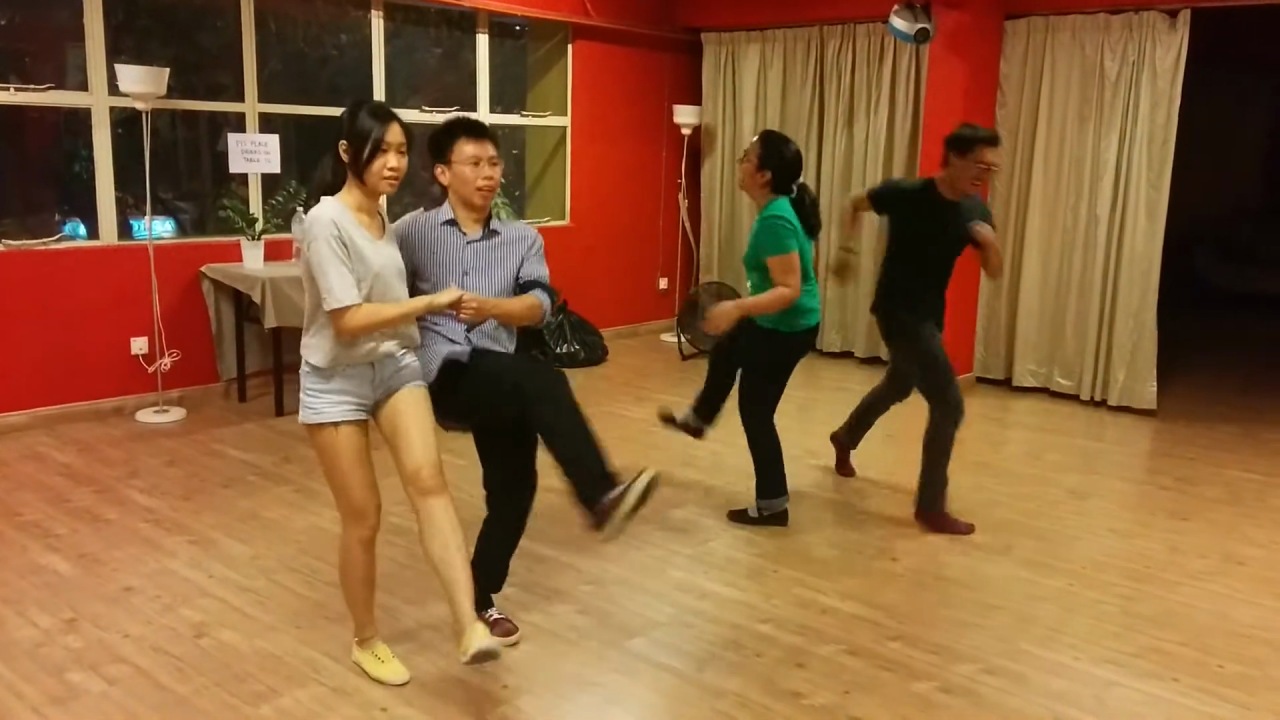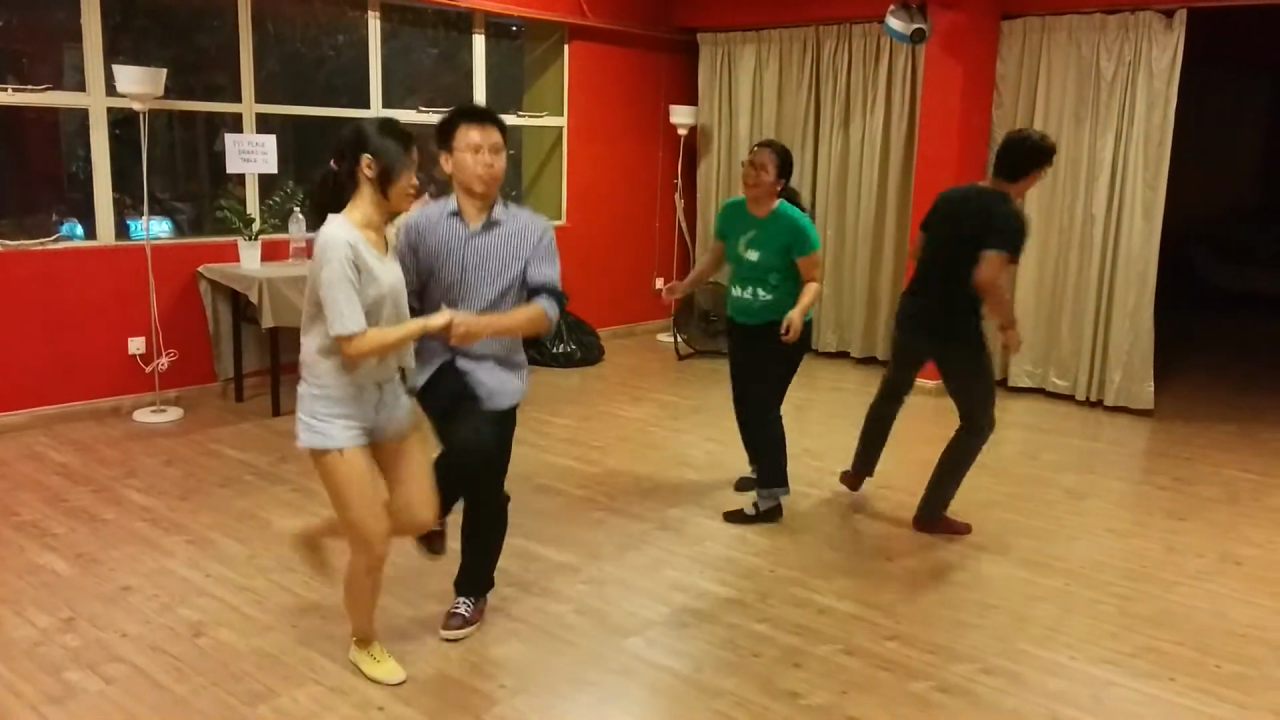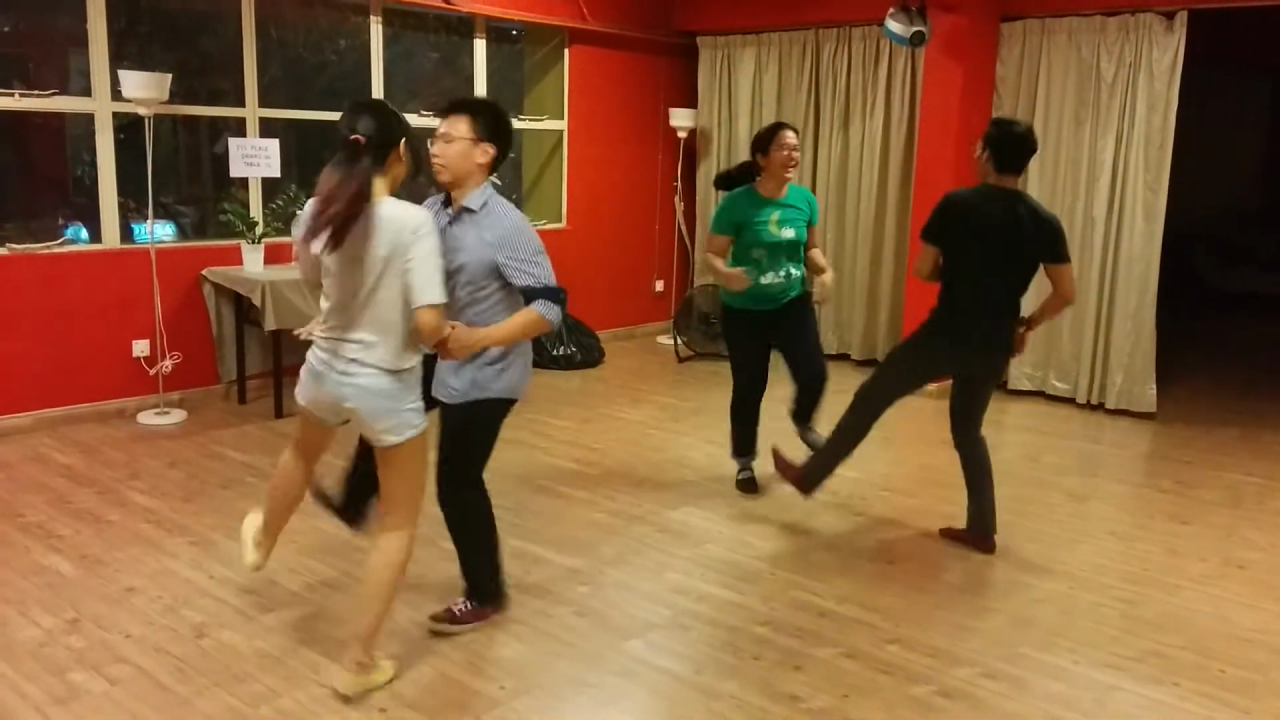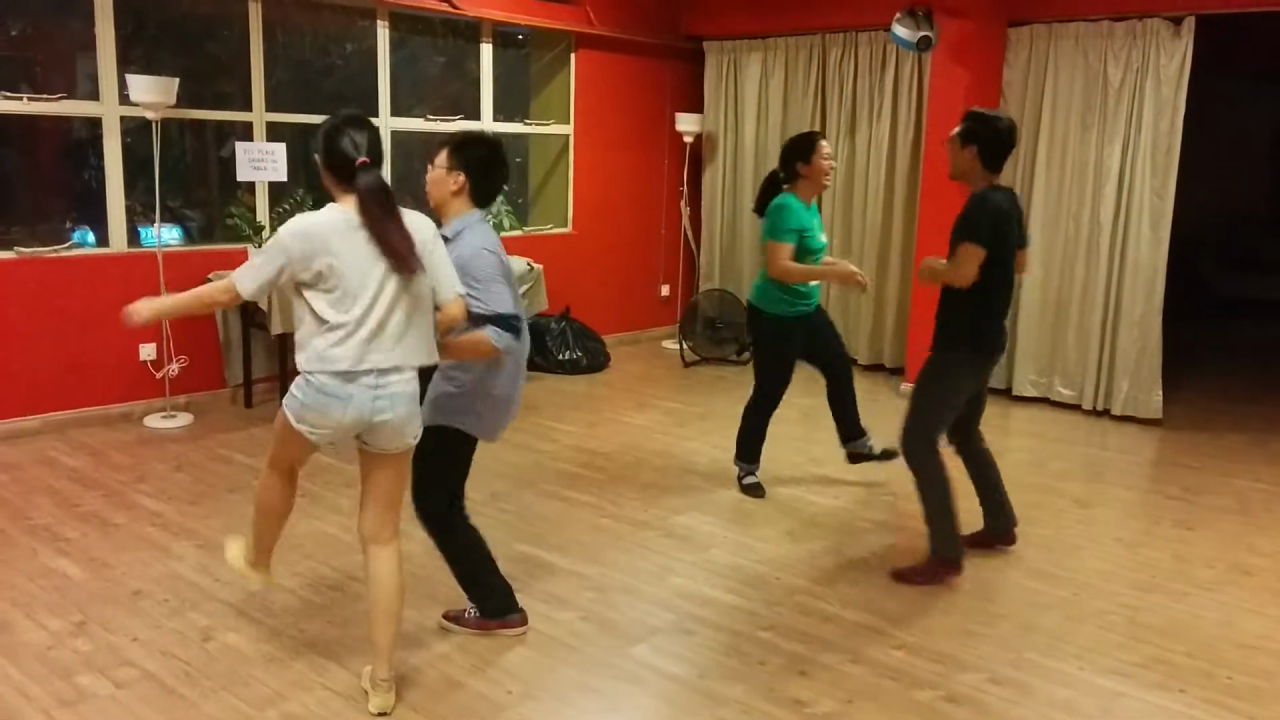
dt=0.3s
person 1, frame 1
left shoulder: (384, 218)
right shoulder: (326, 222)
right elbow: (347, 320)
right wrist: (430, 302)
left hip: (396, 365)
right hip: (334, 380)
left knee: (426, 478)
right knee: (362, 518)
left ankle: (468, 625)
right ankle: (365, 639)
person 1, frame 2
left shoulder: (377, 236)
right shoulder: (336, 243)
right elbow: (352, 346)
right wrist: (428, 324)
left hip: (387, 394)
right hip: (334, 406)
left knee: (418, 515)
right knee: (372, 539)
left ankle: (318, 533)
right ankle: (363, 642)
person 1, frame 3
left shoulder: (319, 212)
right shoulder: (413, 222)
right elbow: (428, 323)
right wrist: (445, 332)
left hip: (324, 368)
right hip: (385, 385)
left knee: (303, 451)
right knee: (398, 526)
left ankle: (264, 535)
right ankle: (360, 661)
person 1, frame 4
left shoulder: (308, 230)
right shoulder: (419, 229)
left elbow: (234, 292)
right elbow: (455, 315)
left wrist: (161, 307)
left hip: (327, 391)
right hip: (398, 394)
left knee: (280, 469)
right knee: (381, 537)
left ankle: (256, 558)
person 2, frame 1
left shoulder: (522, 238)
right shoulder: (411, 233)
left elbow: (539, 305)
left wrist: (493, 307)
left hip: (502, 380)
right hip: (447, 370)
left knee: (513, 490)
right knee: (544, 381)
left ankle: (479, 599)
right ankle: (603, 495)
person 2, frame 2
left shoulder: (532, 230)
right shoulder: (421, 225)
left elbow: (547, 309)
right elbow: (403, 303)
left wrist: (484, 326)
left hip: (497, 372)
right hip: (439, 363)
left knee: (487, 487)
right knee: (472, 447)
left ankle: (472, 592)
right ankle: (437, 508)
person 2, frame 3
left shoulder: (508, 225)
right shoulder: (430, 213)
left elbow: (549, 308)
left wrist: (479, 340)
left hip: (488, 372)
right hip: (444, 357)
left knee: (457, 480)
left ankle: (485, 595)
right ankle: (353, 503)
person 2, frame 4
left shoulder: (471, 250)
right shoulder: (466, 239)
left elbow: (502, 336)
left hip: (471, 395)
right hip: (475, 388)
left knee: (439, 503)
left ankle: (500, 611)
person 3, frame 1
left shoulder: (975, 210)
right shoulder: (905, 194)
left elbow: (995, 270)
right elbow: (856, 204)
left wrist: (990, 242)
right wrist: (844, 250)
left hip: (929, 313)
right hip: (900, 313)
left knee: (897, 387)
right knee: (948, 405)
left ankle: (844, 438)
right ankle: (931, 508)
person 3, frame 2
left shoulder: (952, 197)
right shoulder: (1009, 217)
left elbow: (918, 252)
right elbow: (986, 280)
right wrist: (1008, 321)
left hip: (912, 315)
right hip: (957, 331)
left knee: (893, 390)
right knee: (977, 423)
left ankle: (859, 471)
right ankle: (931, 512)
person 3, frame 3
left shoulder: (957, 205)
right shoulder: (1045, 222)
left elbow: (924, 270)
right elbow: (1066, 292)
right wrist: (1028, 325)
left hip: (943, 336)
right hip: (994, 348)
left knee: (870, 398)
right knee: (968, 431)
left ankle: (810, 475)
right ankle: (981, 530)
person 3, frame 4
left shoulder: (985, 205)
right shoulder: (1004, 203)
left elbow: (962, 275)
right elbow: (1018, 264)
left wrist: (932, 267)
right wrist: (945, 265)
left hip: (966, 343)
right hip: (963, 338)
left knee: (917, 438)
right knee: (962, 431)
left ankle: (944, 554)
right ankle: (1001, 526)
person 4, frame 1
left shoulder: (774, 221)
right shoulder: (785, 209)
left elbow: (789, 289)
left wrist: (738, 307)
left hip: (785, 328)
right hip: (774, 323)
left knee: (755, 409)
right knee: (725, 353)
left ankle: (772, 505)
right ankle: (697, 419)
person 4, frame 2
left shoulder: (795, 223)
right shoulder: (732, 212)
left elbow: (814, 280)
right elbow: (716, 256)
left wrist: (799, 311)
right wrist: (686, 283)
left hip: (781, 328)
right hip: (741, 323)
left knee: (765, 407)
right knee: (744, 400)
left ankle: (769, 498)
right ankle: (762, 471)
person 4, frame 3
left shoulder: (804, 200)
right shoulder: (737, 201)
left elbow: (812, 248)
right elbow: (712, 254)
left wrist: (824, 270)
right wrist: (725, 274)
left hip: (793, 304)
right hip: (744, 310)
left knee: (813, 374)
right knee: (748, 387)
left ankle: (804, 423)
right ankle: (744, 461)
person 4, frame 4
left shoulder: (810, 204)
right shoulder: (784, 208)
right elbow: (777, 268)
left wrist: (839, 268)
right wrist: (835, 272)
left hip: (805, 313)
right hip: (774, 316)
left knee: (840, 369)
right knee: (769, 392)
left ankle: (858, 445)
right ankle: (746, 466)
